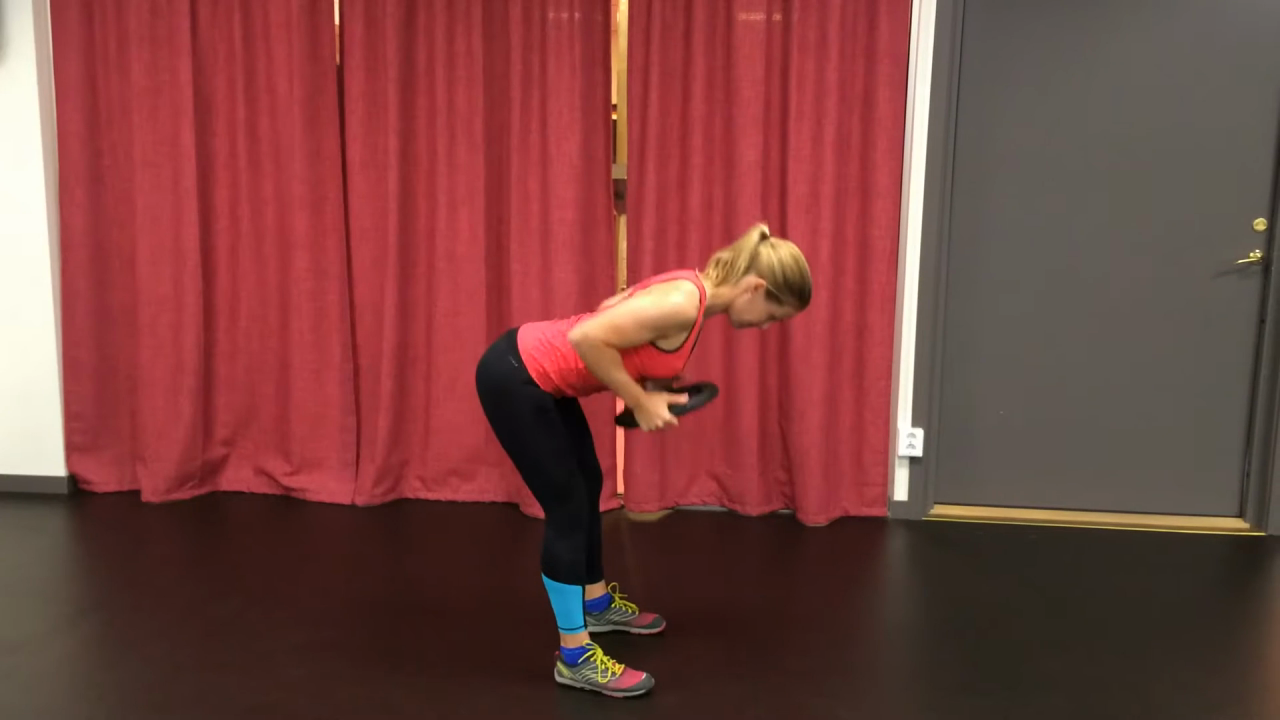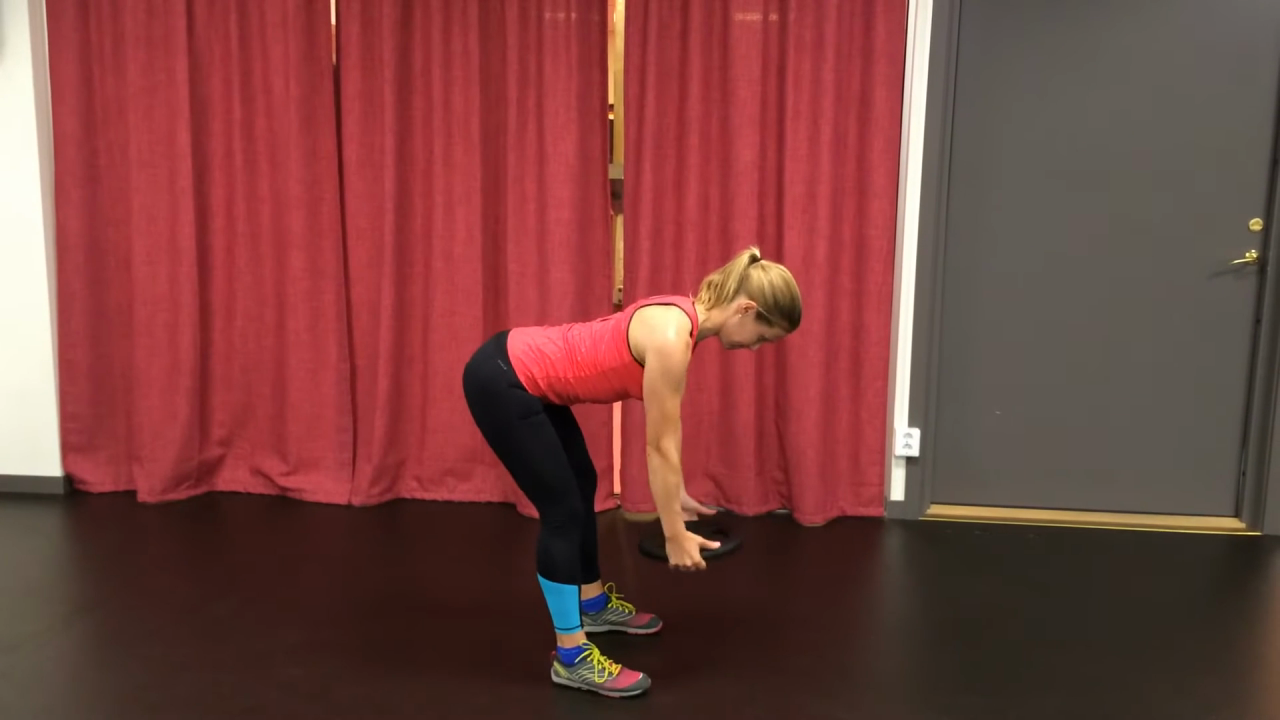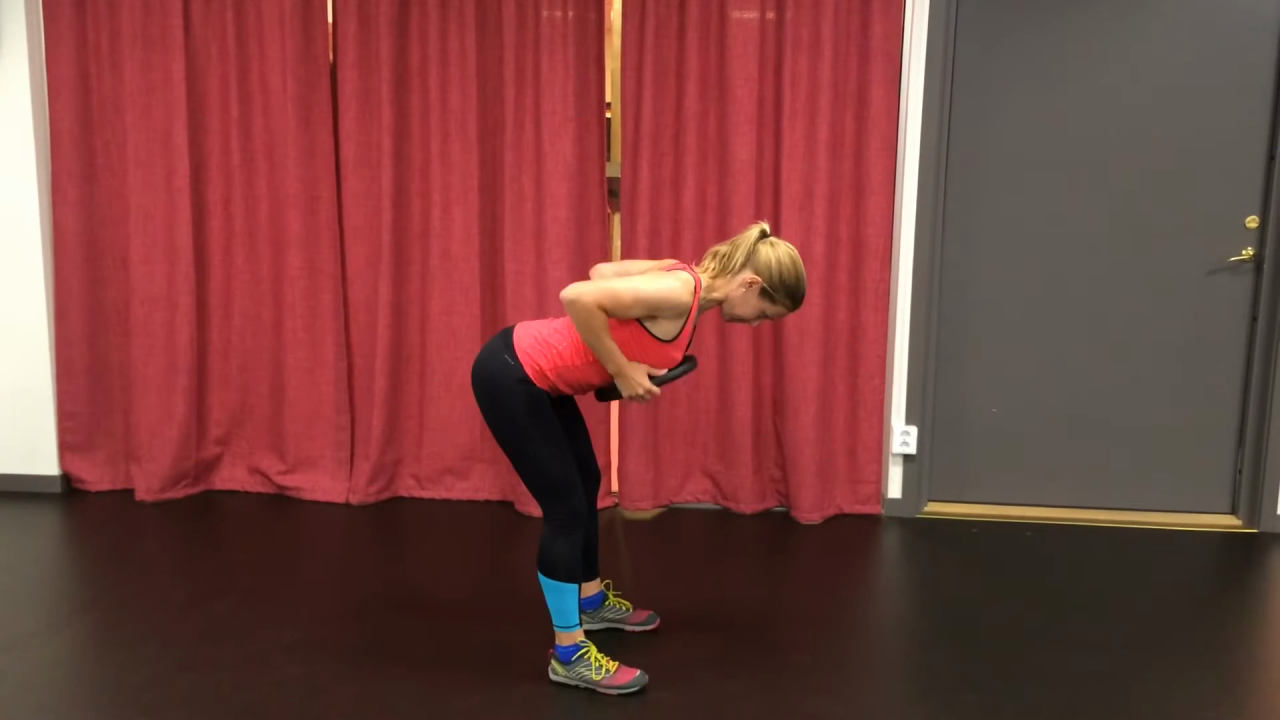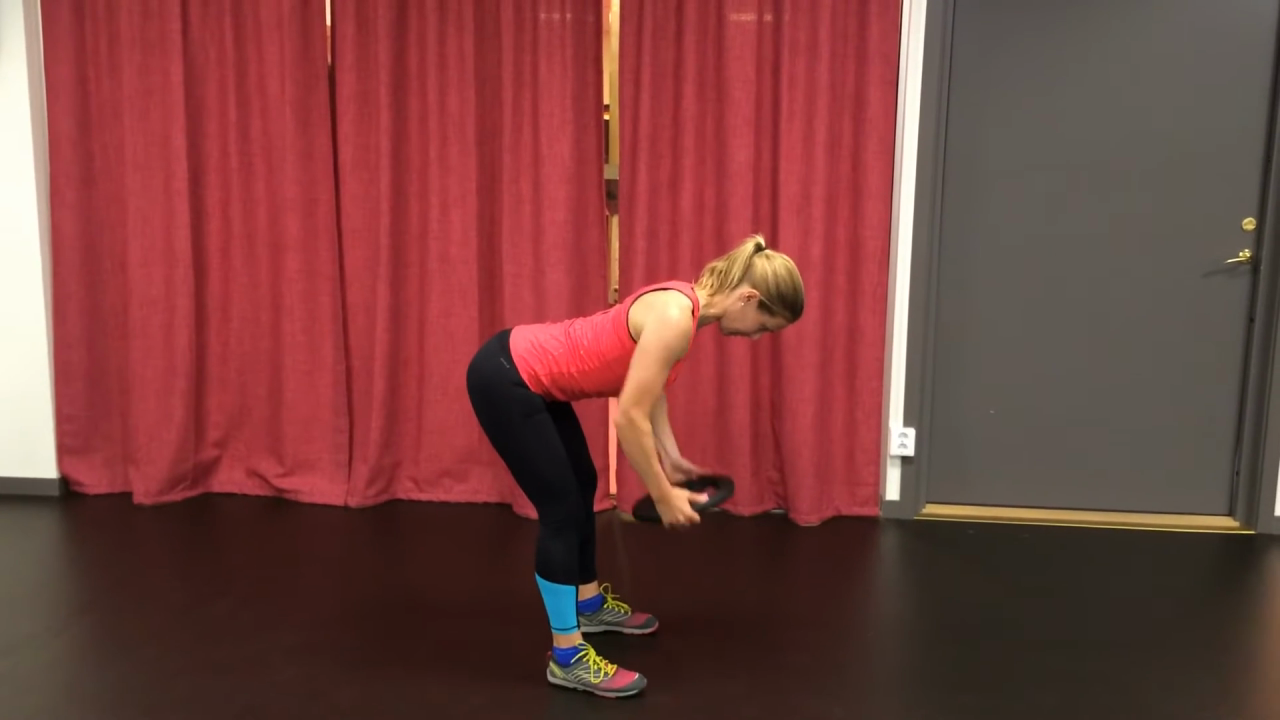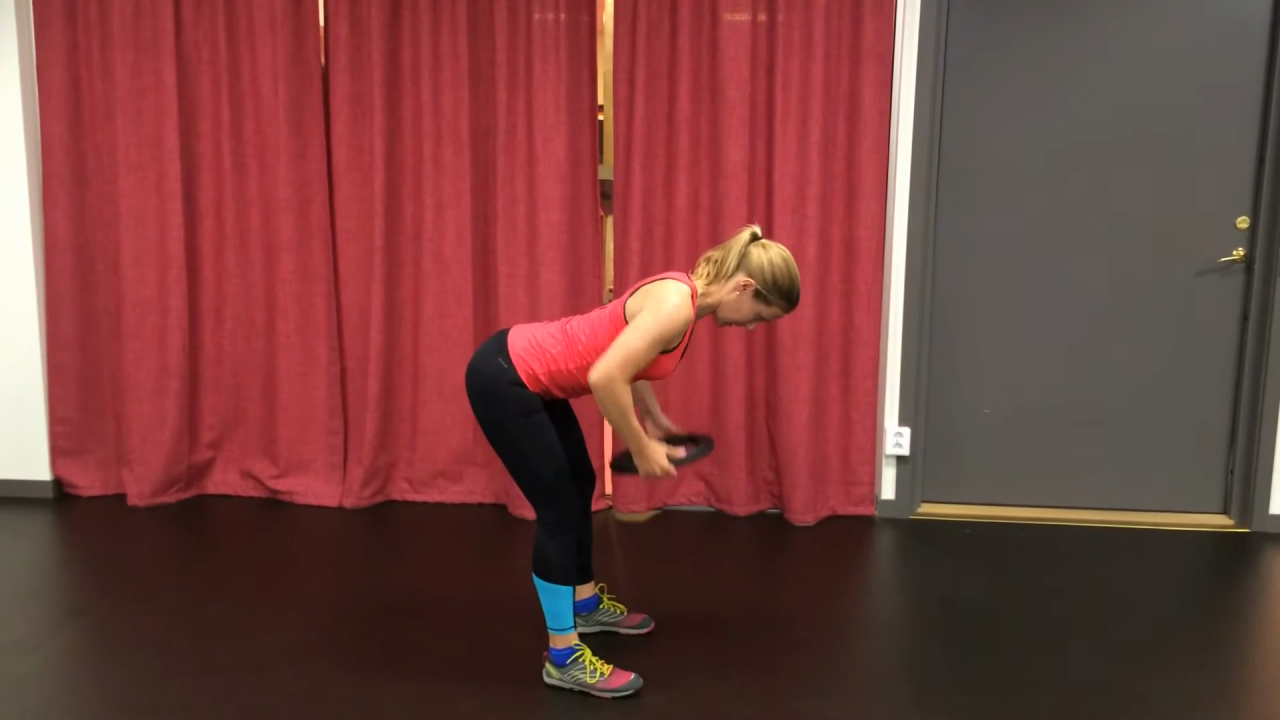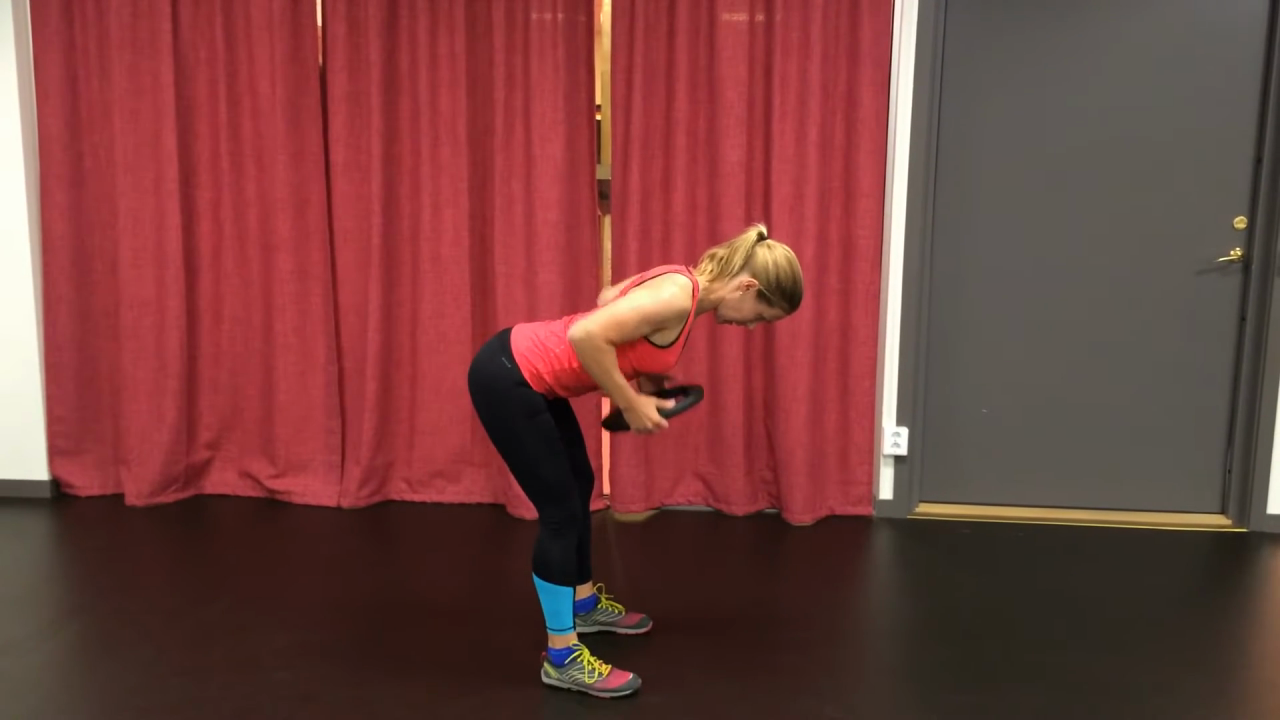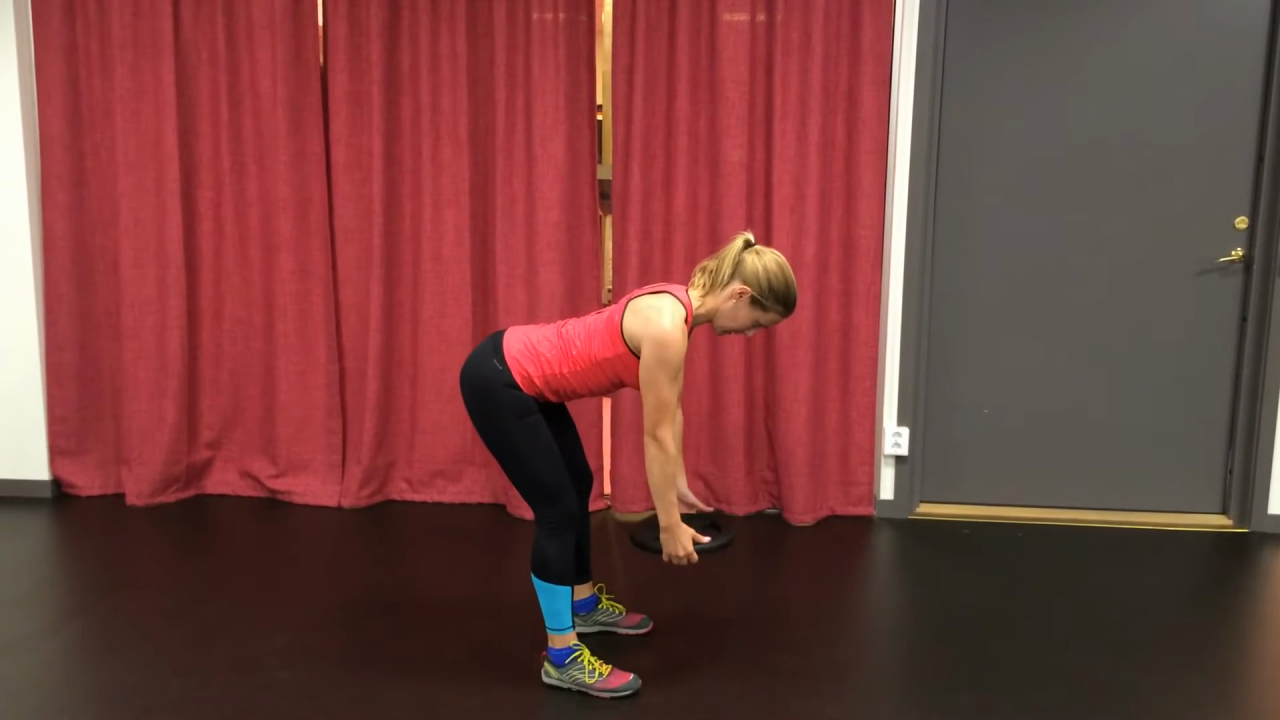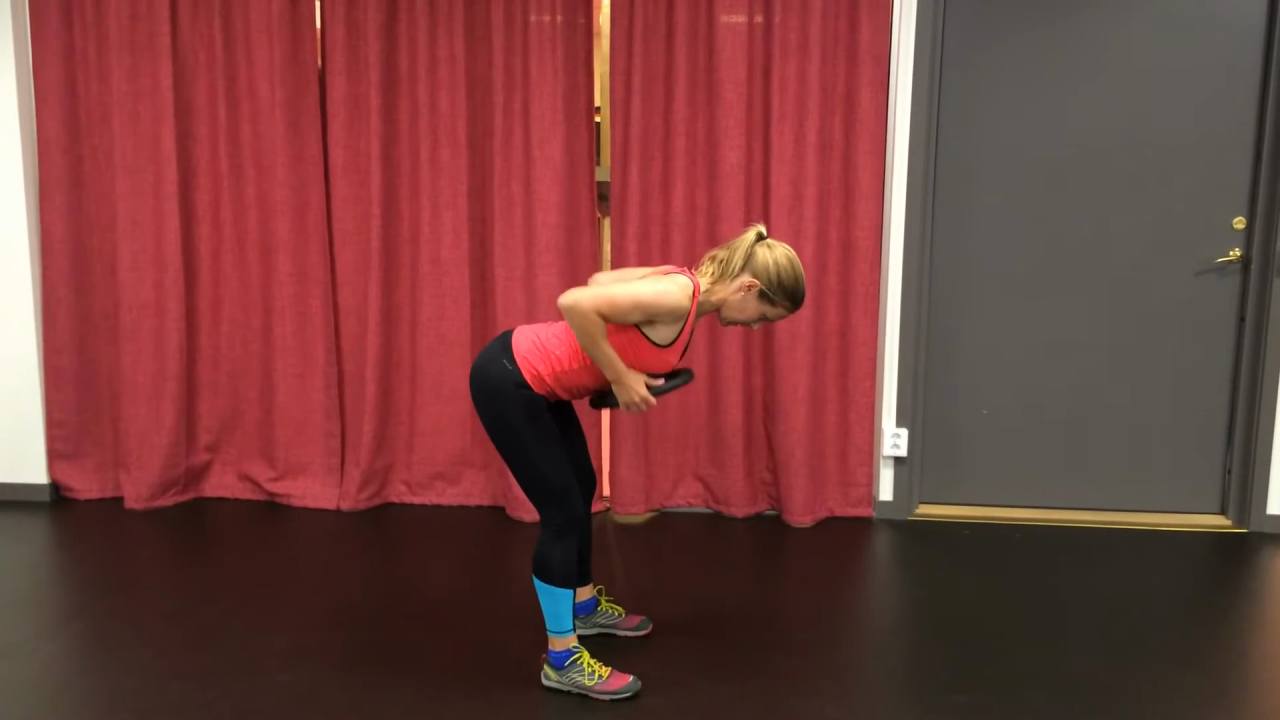
dt=0.5s
person 1, frame 1
left shoulder: (692, 291)
right shoulder: (682, 305)
right elbow: (586, 337)
left wrist: (651, 393)
right wrist: (644, 404)
left hip: (535, 370)
right hip: (514, 377)
left knee: (586, 485)
right knee: (567, 507)
left ankle: (597, 603)
right ankle: (575, 657)
person 1, frame 2
left shoulder: (685, 318)
right shoulder: (671, 338)
left elbow: (662, 428)
right elbow: (660, 447)
left wrist: (678, 497)
right wrist: (675, 536)
left hip: (524, 371)
right hip: (501, 380)
left knee: (581, 486)
right knee: (562, 509)
left ankle: (594, 604)
right ankle: (572, 657)
person 1, frame 3
left shoulder: (684, 279)
right shoulder: (677, 292)
left elbow: (599, 273)
right elbow: (577, 296)
left wrist: (630, 361)
right wrist: (623, 370)
left hip: (534, 368)
right hip: (510, 375)
left knee: (585, 483)
right knee: (565, 506)
left ankle: (592, 601)
right ankle: (569, 654)
person 1, frame 4
left shoulder: (685, 303)
right shoulder: (675, 317)
left elbow: (640, 376)
right elbow: (629, 419)
left wrist: (669, 454)
right wrist: (665, 496)
left hip: (529, 371)
right hip: (504, 377)
left knee: (581, 486)
right knee: (562, 508)
left ankle: (590, 604)
right ankle: (567, 657)
person 1, frame 5
left shoulder: (682, 293)
right shoulder: (677, 307)
right elbow: (603, 379)
left wrist: (653, 419)
right wrist: (643, 449)
left hip: (528, 371)
right hip: (503, 378)
left knee: (579, 486)
right knee: (559, 509)
left ankle: (587, 605)
right ankle: (563, 657)
person 1, frame 6
left shoulder: (683, 283)
right shoulder: (677, 297)
right elbow: (585, 334)
left wrist: (644, 379)
right wrist: (630, 404)
left hip: (529, 370)
right hip: (507, 377)
left knee: (579, 486)
right knee: (561, 508)
left ankle: (584, 604)
right ankle: (562, 657)
person 1, frame 7
left shoulder: (679, 307)
right shoulder: (668, 326)
left elbow: (668, 414)
right elbow: (657, 434)
left wrist: (679, 487)
right wrist: (671, 525)
left hip: (523, 372)
right hip: (498, 379)
left knee: (577, 486)
right knee: (558, 510)
left ankle: (585, 604)
right ankle: (562, 658)
person 1, frame 8
left shoulder: (683, 285)
right shoulder: (676, 297)
left elbow: (599, 280)
right elbow: (574, 301)
left wrist: (631, 373)
right wrist: (620, 377)
left hip: (531, 372)
right hip: (508, 379)
left knee: (581, 488)
right knee: (563, 511)
left ankle: (584, 606)
right ankle: (562, 660)
